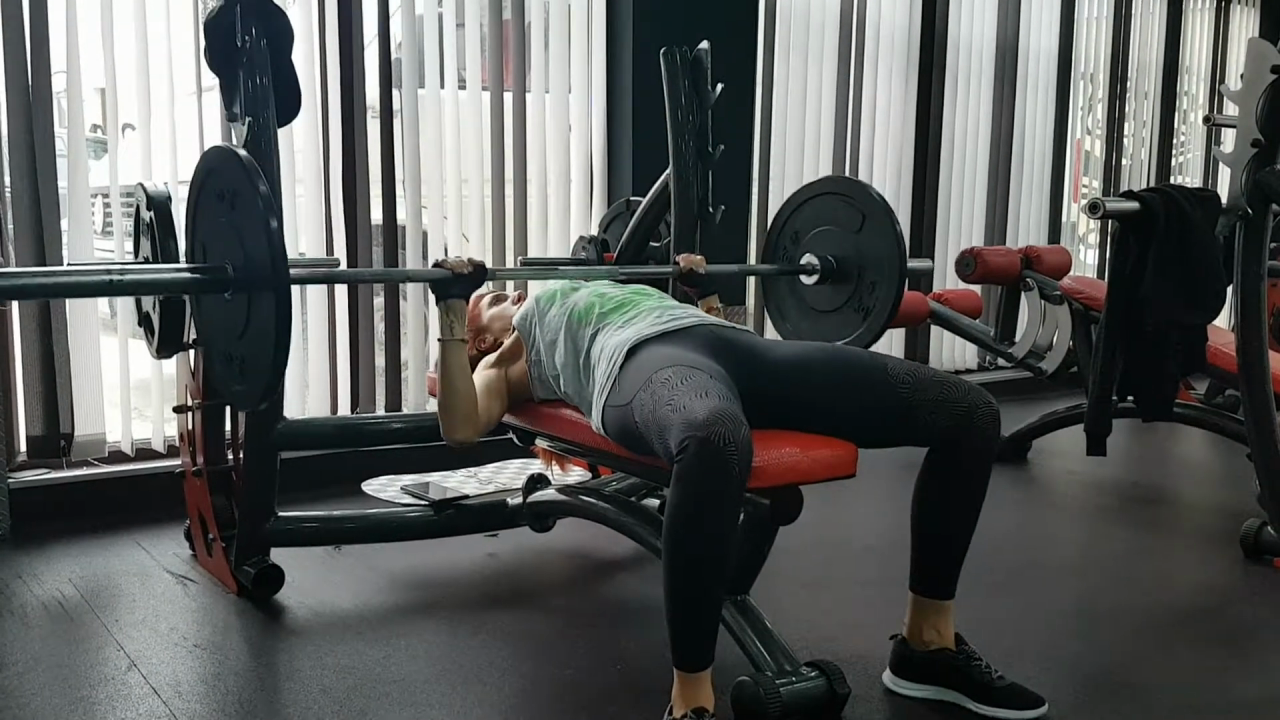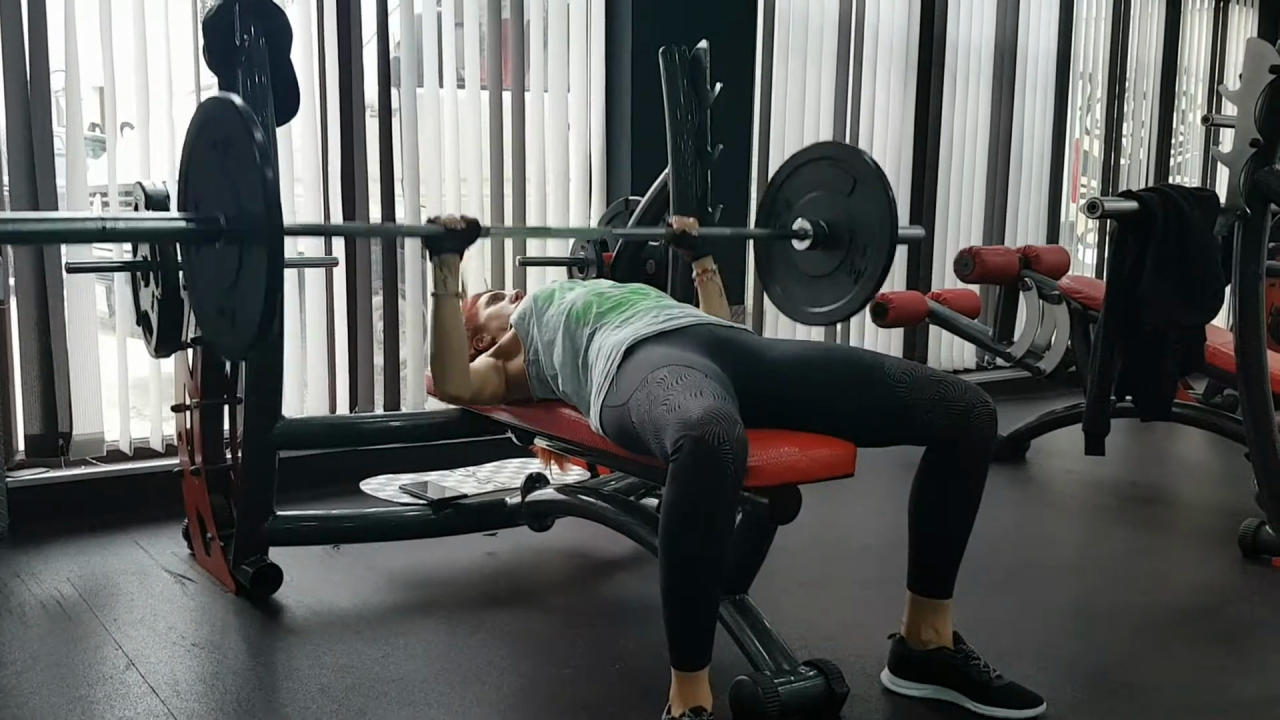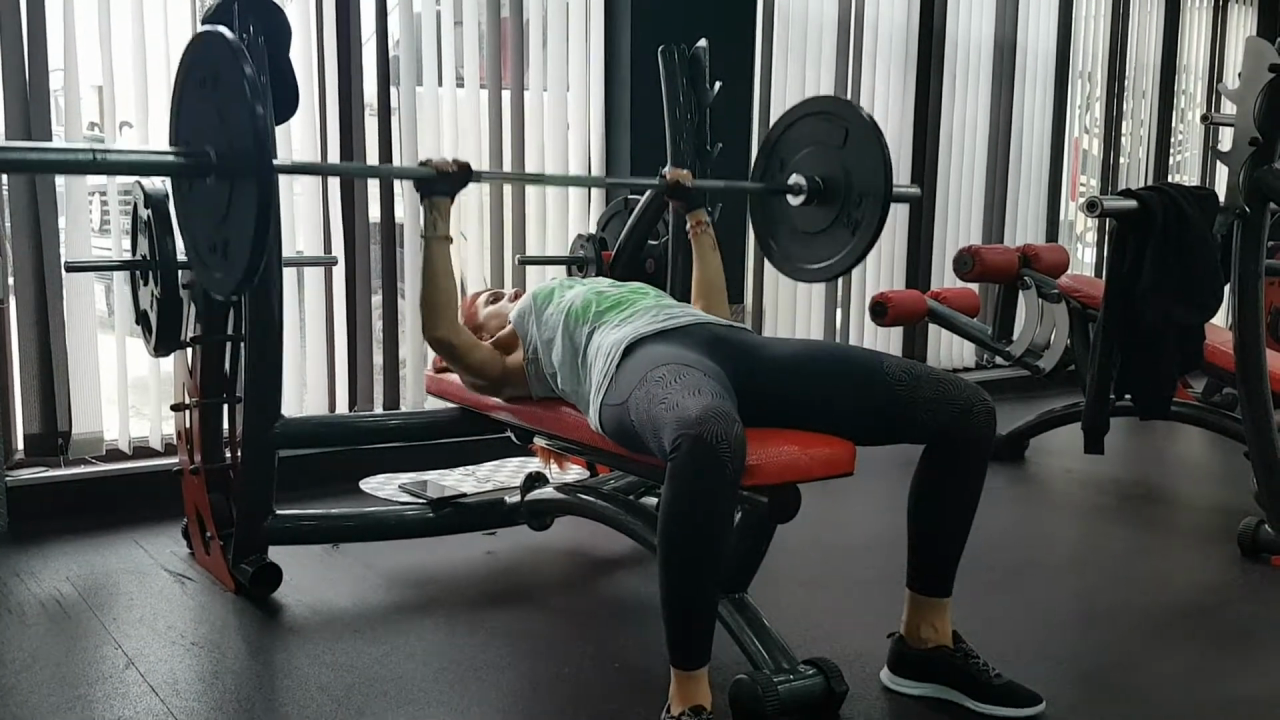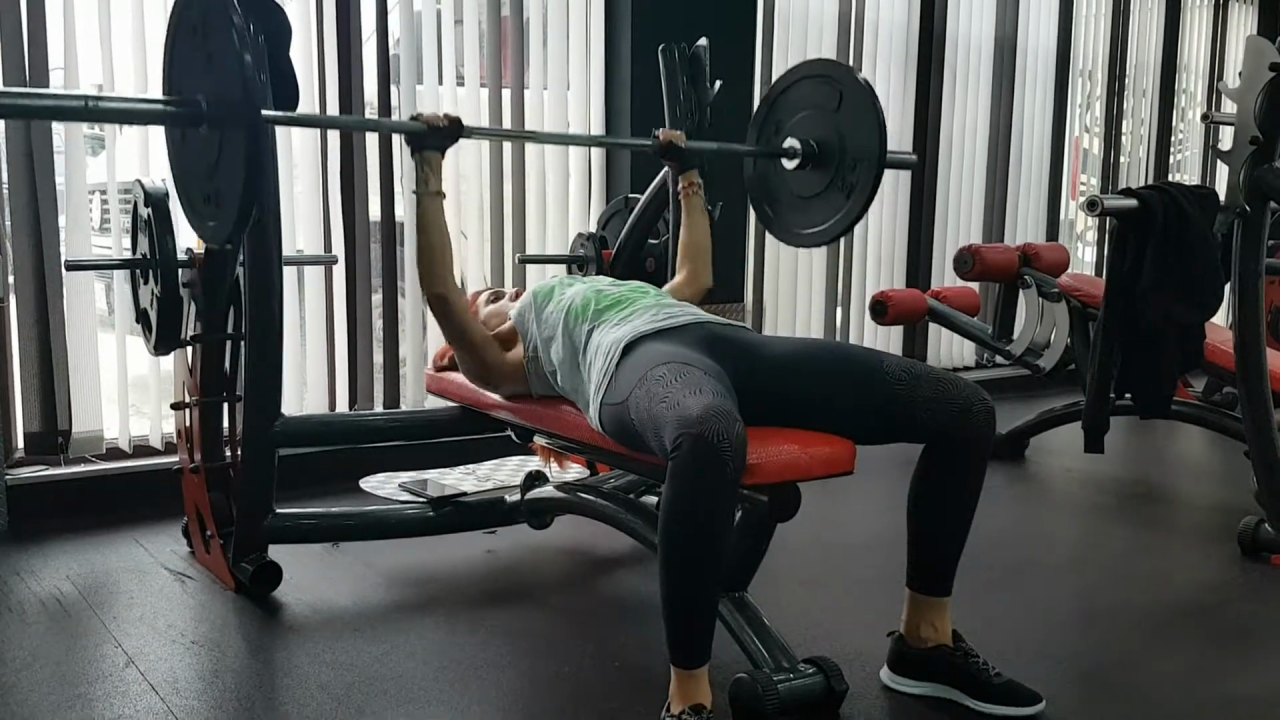
dt=0.2s
person 1, frame 1
left shoulder: (595, 301)
right shoulder: (508, 360)
right elbow: (460, 429)
left wrist: (705, 291)
right wrist: (451, 306)
left knee: (968, 414)
right knee: (714, 440)
left ankle: (926, 643)
person 1, frame 2
left shoulder: (586, 299)
right shoulder: (507, 360)
right elbow: (453, 385)
left wrist: (701, 258)
right wrist: (447, 265)
left knee: (966, 413)
right knee: (709, 439)
left ankle: (925, 643)
person 1, frame 3
left shoulder: (588, 300)
right shoulder: (507, 364)
left elbow: (713, 310)
right elbow: (442, 334)
left wrist: (696, 214)
right wrist: (438, 210)
left knee: (965, 412)
right knee: (708, 438)
left ankle: (924, 643)
person 1, frame 4
left shoulder: (600, 298)
right shoulder: (504, 364)
left elbow: (696, 280)
right elbow: (440, 291)
left wrist: (687, 177)
right wrist: (429, 167)
left knee: (964, 411)
right knee: (709, 437)
left ankle: (925, 642)
